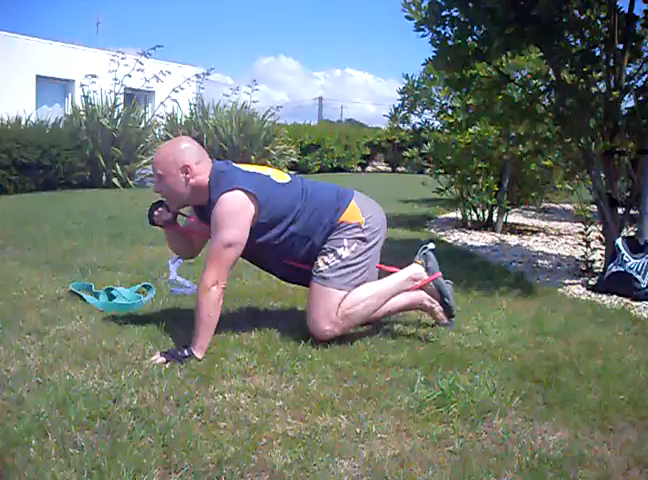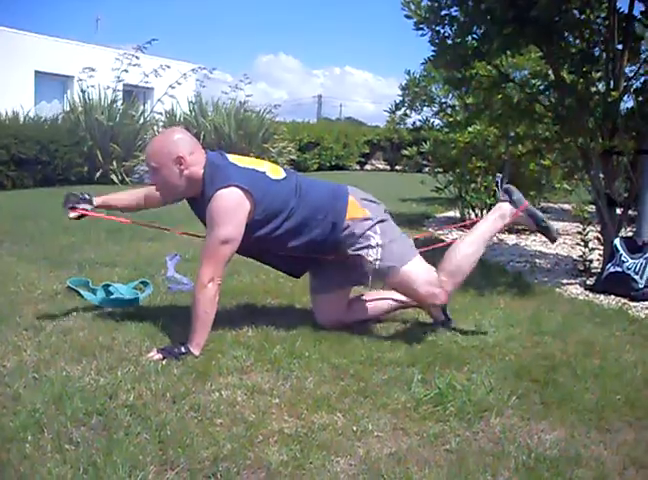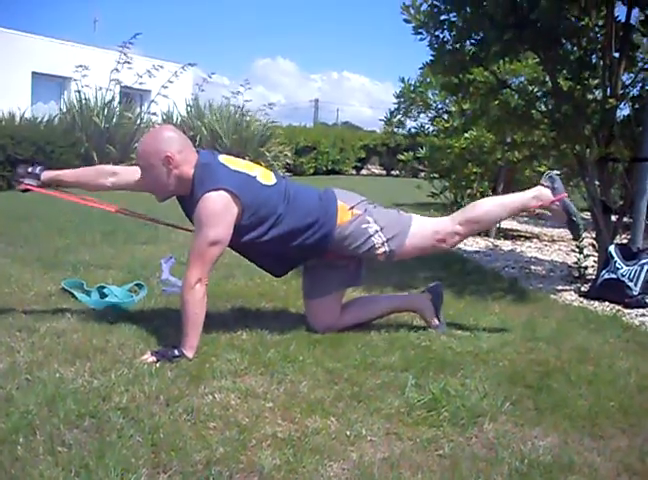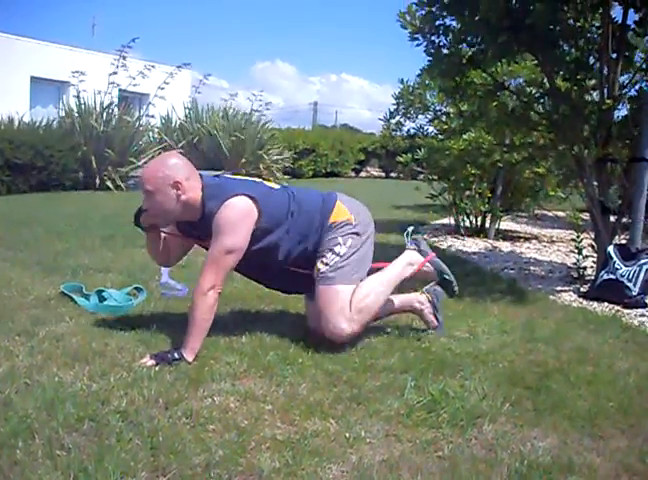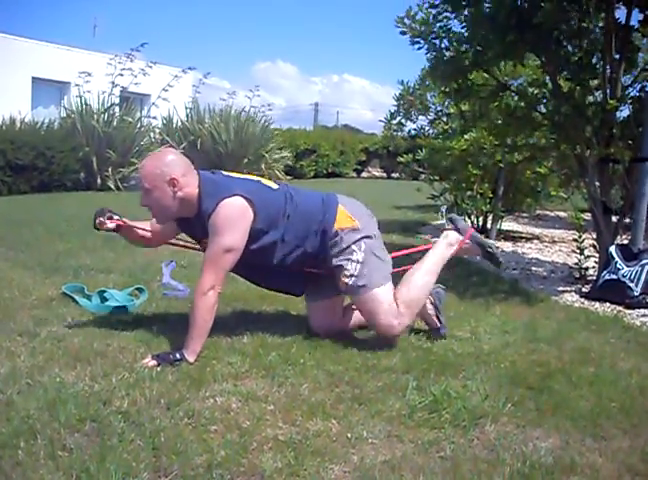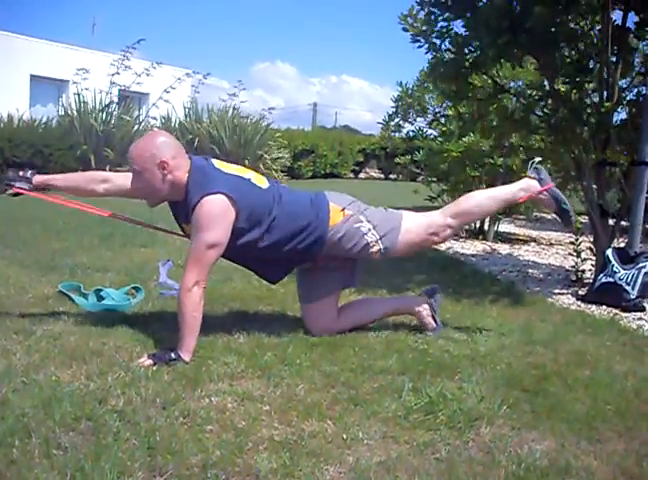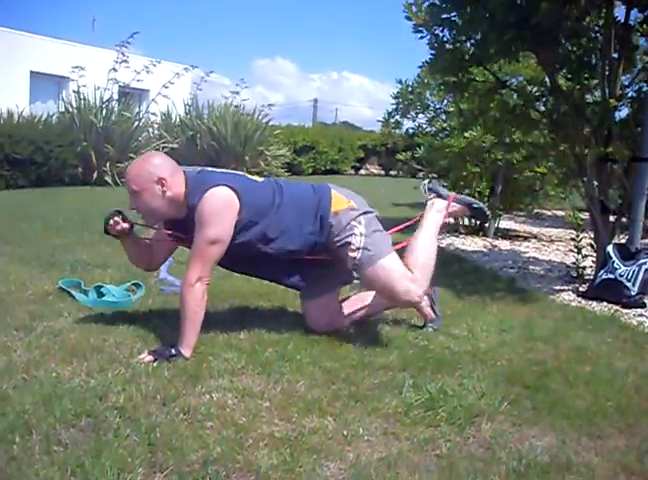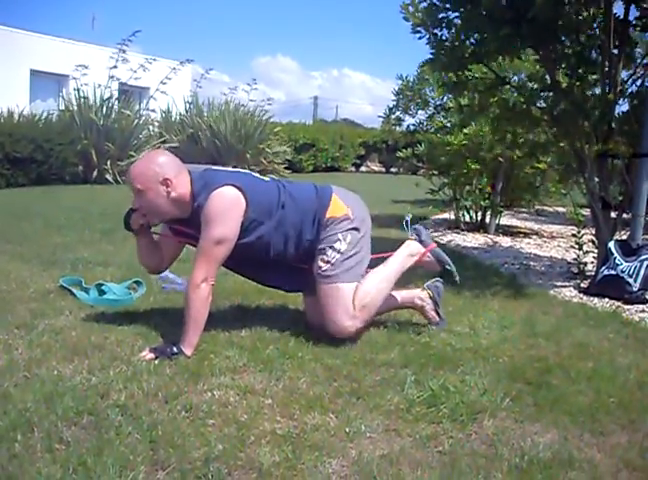
dt=0.5s
person 1, frame 1
left shoulder: (231, 200)
right shoulder: (209, 192)
left elbow: (213, 283)
right elbow: (188, 249)
left wrist: (195, 350)
right wrist: (168, 223)
left hip: (353, 221)
right hip: (345, 220)
left knee: (324, 326)
right knee: (343, 314)
left ankle: (414, 274)
right ankle: (424, 297)
person 1, frame 2
left shoulder: (226, 196)
right shoulder: (198, 177)
left elbow: (208, 281)
right elbow: (145, 198)
left wrist: (192, 347)
right wrist: (96, 202)
left hip: (352, 219)
right hip: (335, 225)
left knee: (435, 289)
right knee: (329, 317)
left ankle: (504, 211)
right ankle: (418, 298)
person 1, frame 3
left shoulder: (213, 198)
right shoulder: (192, 167)
left elbow: (196, 281)
right elbow: (113, 177)
left wrist: (186, 350)
right wrist: (46, 176)
left hip: (344, 224)
right hip: (328, 231)
left knee: (449, 230)
right knee: (323, 322)
left ankle: (542, 194)
right ankle: (419, 300)
person 1, frame 4
left shoulder: (232, 209)
right shoulder: (188, 210)
left elbow: (209, 288)
right elbow: (165, 259)
left wrist: (185, 353)
right wrist: (149, 227)
left hip: (342, 220)
right hip: (322, 230)
left knee: (340, 327)
right knee: (321, 324)
left ankle: (410, 261)
right ankle: (420, 300)
person 1, frame 5
left shoulder: (227, 208)
right shoulder: (188, 200)
left elbow: (209, 288)
right elbow: (153, 235)
left wrist: (188, 353)
right wrist: (120, 225)
left hip: (344, 225)
right hip: (325, 238)
left knee: (391, 325)
right knee: (324, 324)
left ankle: (452, 240)
right ankle: (422, 303)
person 1, frame 6
left shoulder: (211, 203)
right shoulder: (180, 174)
left elbow: (193, 284)
right elbow: (101, 183)
left wrist: (183, 352)
left hip: (337, 225)
right hip: (320, 238)
left knee: (440, 226)
right knee: (322, 326)
left ankle: (532, 186)
right ankle: (416, 304)
person 1, frame 7
left shoulder: (213, 200)
right shoulder: (175, 212)
left elbow: (196, 281)
right elbow: (147, 262)
left wrist: (183, 350)
right wrist: (125, 234)
left hip: (340, 214)
right hip: (318, 238)
left knee: (407, 289)
right knee: (320, 322)
left ankle: (437, 206)
right ankle: (420, 299)
person 1, frame 8
left shoulder: (219, 199)
right shoulder: (180, 208)
left elbow: (202, 280)
right elbow: (155, 264)
left wrist: (184, 348)
right wrist: (140, 230)
left hip: (337, 216)
right hip: (319, 229)
left knee: (344, 324)
right knee: (321, 319)
left ankle: (413, 250)
right ankle: (420, 297)
